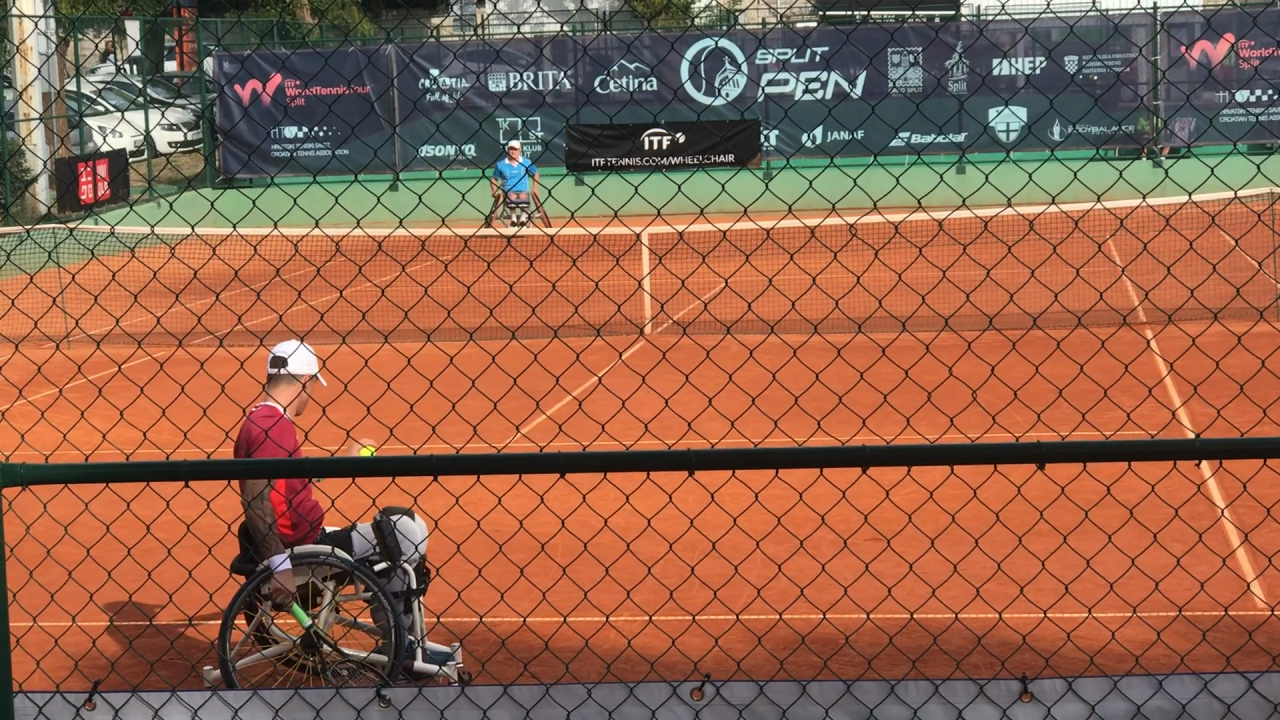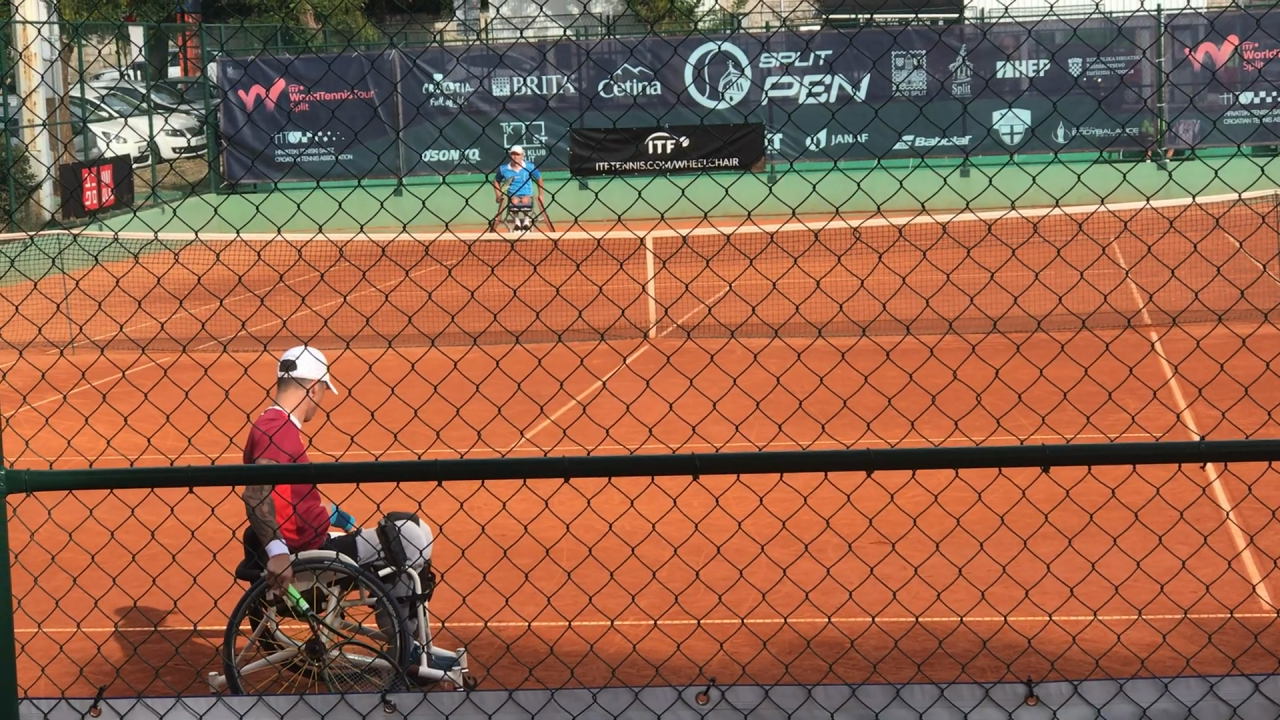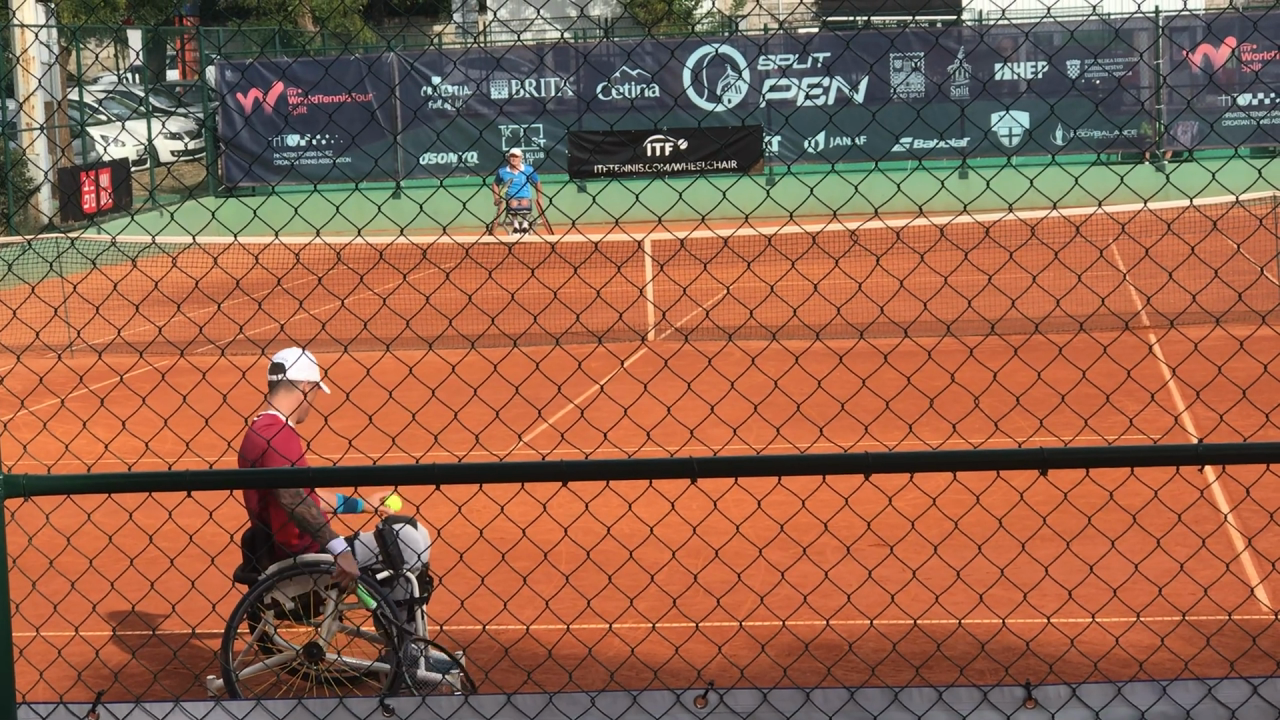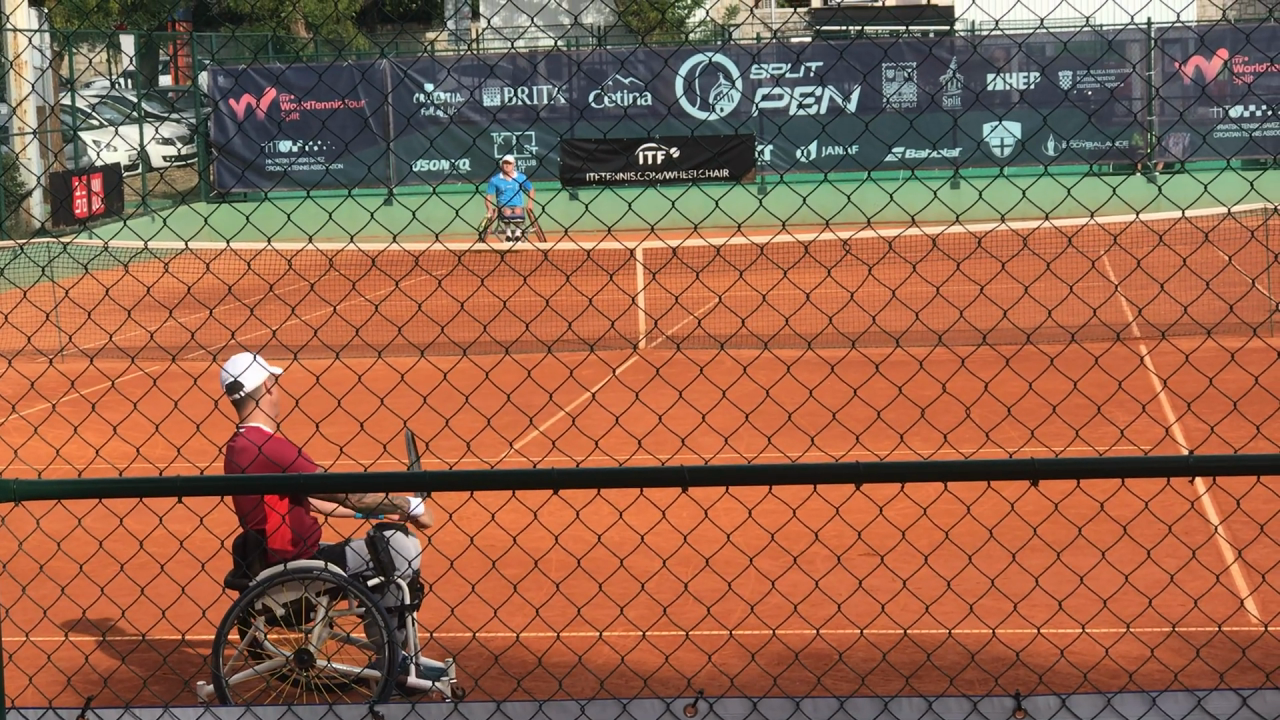
dt=1s
person 1, frame 1
left shoulder: (262, 419)
right shoulder: (273, 423)
right elbow: (255, 498)
right wrist: (279, 563)
left hip: (303, 539)
right hip: (299, 547)
left knee: (394, 526)
right knee: (407, 529)
person 1, frame 2
left shoulder: (276, 424)
right shoulder: (279, 427)
right elbow: (256, 493)
left wrist: (347, 522)
right wrist: (278, 550)
left hip: (311, 545)
right hip: (305, 554)
right knee: (412, 533)
left ankle: (409, 647)
right ankle: (407, 648)
person 1, frame 3
left shoulder: (263, 430)
right shoulder: (276, 433)
right elbow: (291, 498)
left wrist: (360, 504)
right wrist: (337, 549)
left hip: (297, 552)
right hip: (303, 556)
left knee: (399, 531)
right knee: (411, 536)
person 1, frame 4
left shoulder: (244, 444)
right shoulder: (266, 446)
left elbow: (310, 501)
right elbow: (344, 493)
left wrist: (374, 511)
right wrist: (412, 505)
left hip: (287, 561)
left knee: (389, 539)
right knee: (402, 546)
